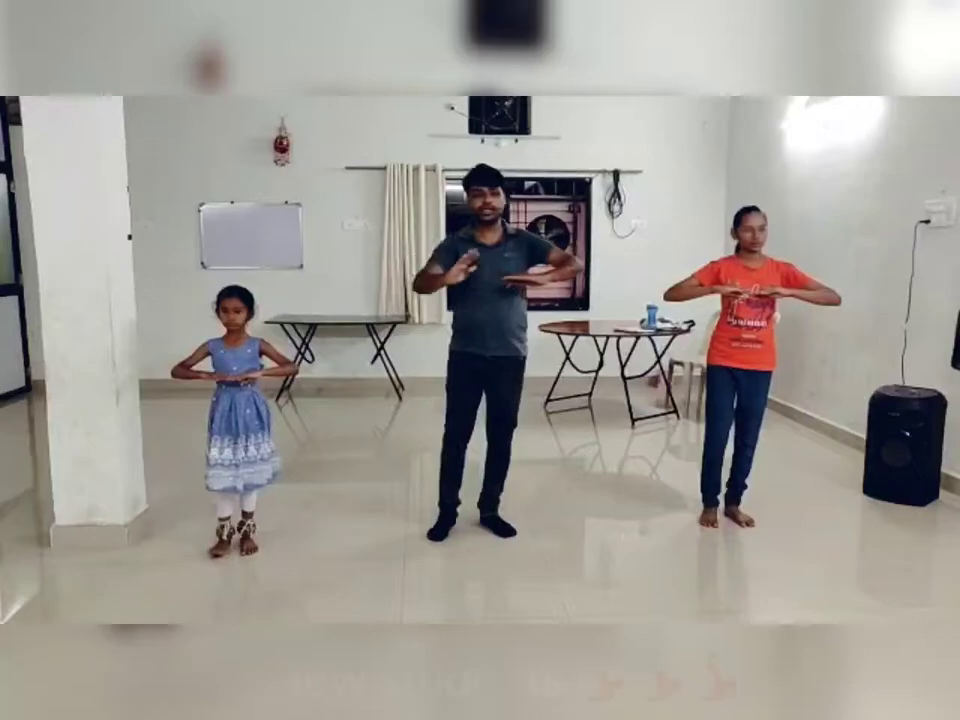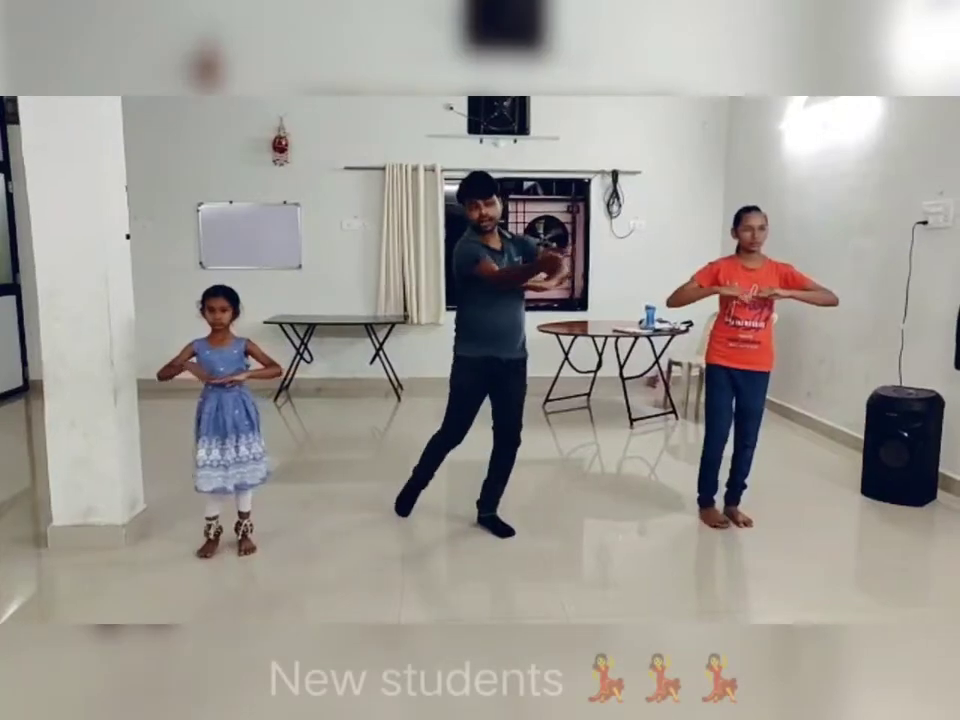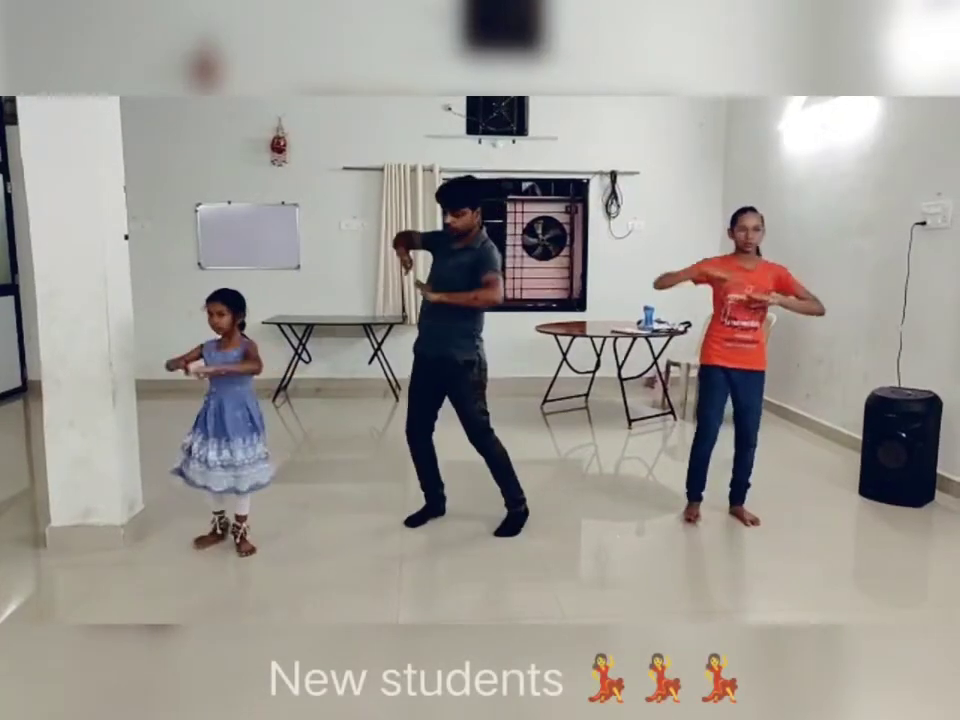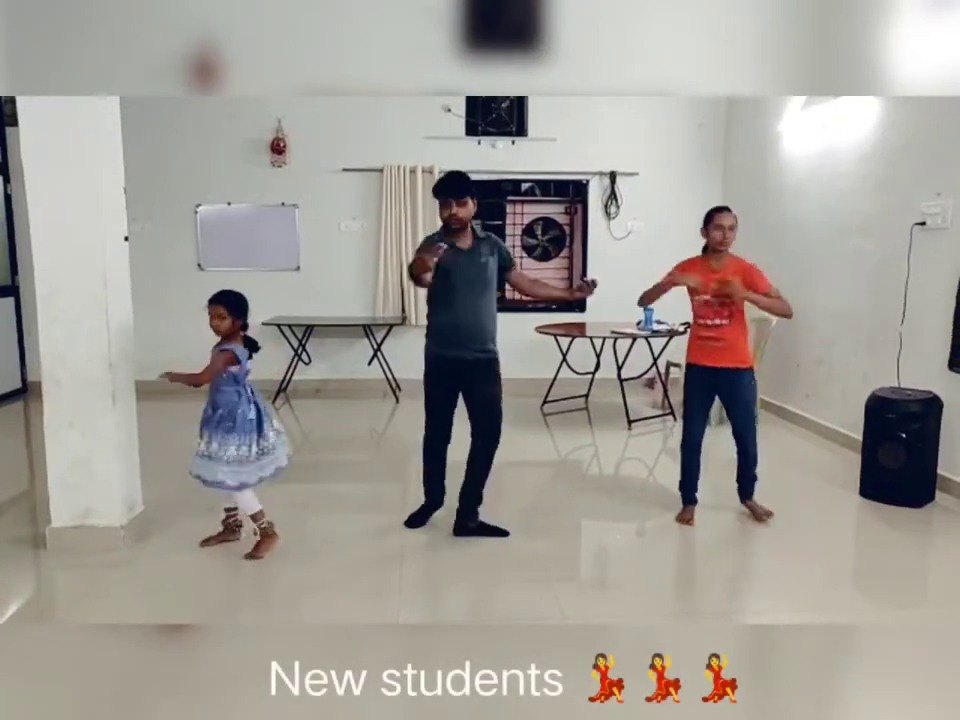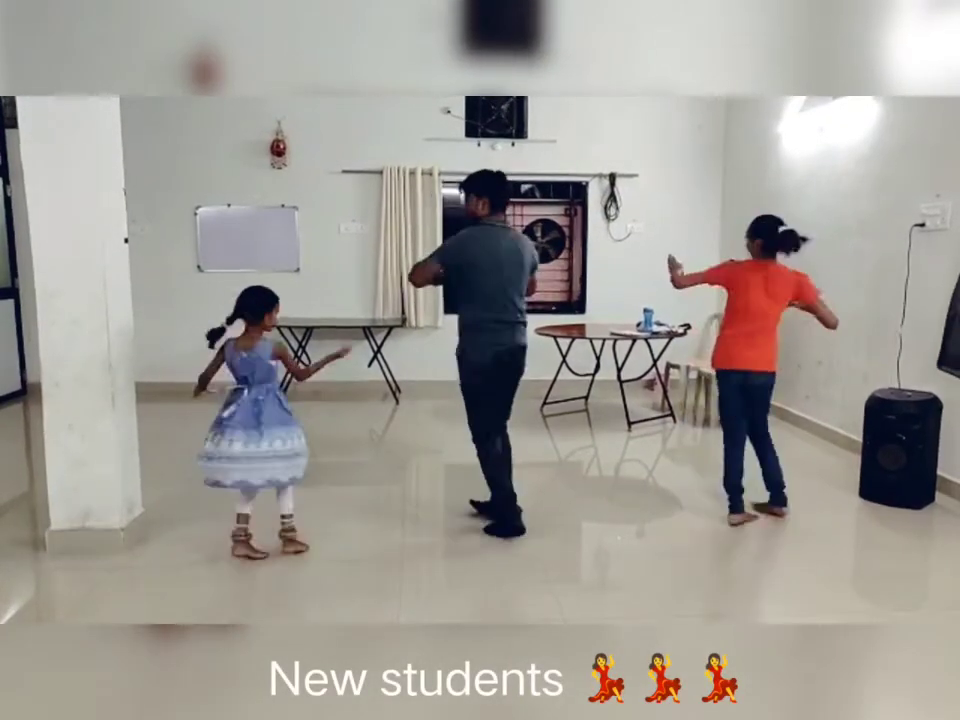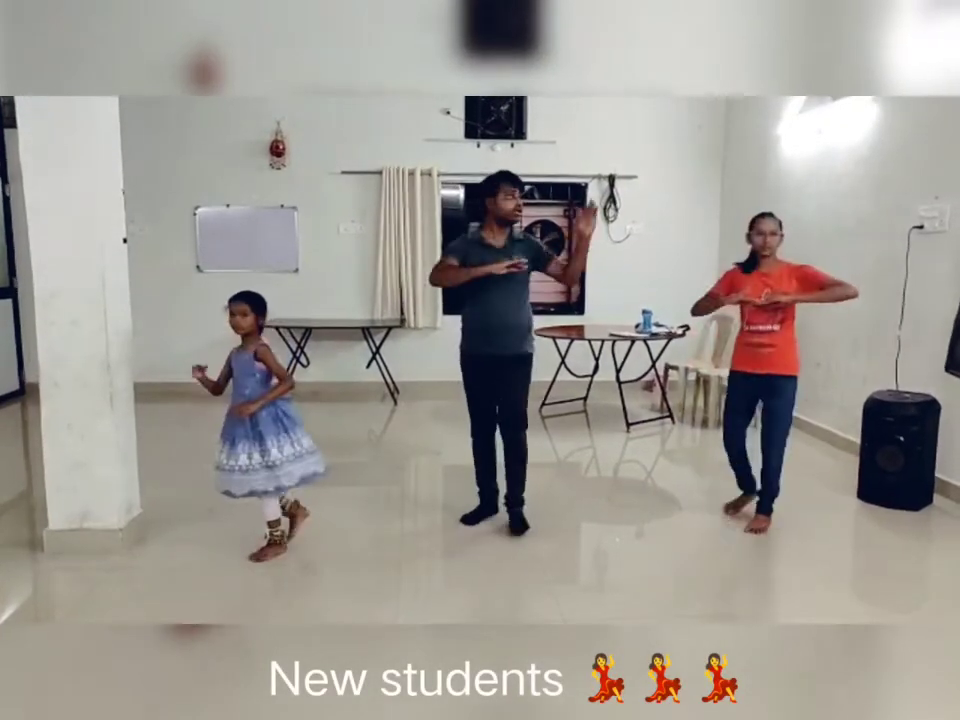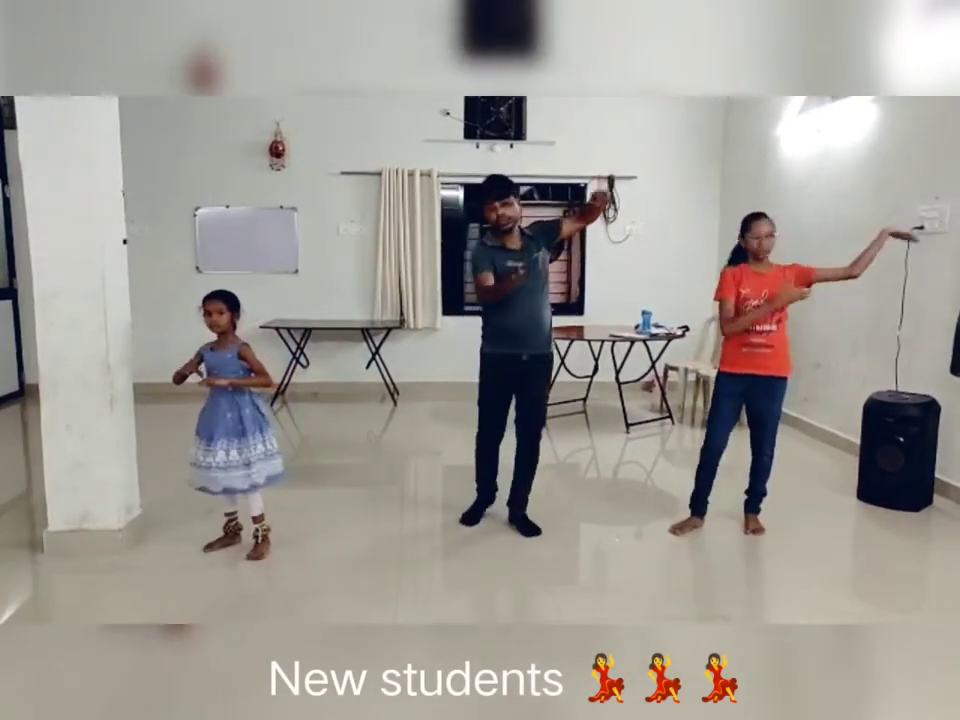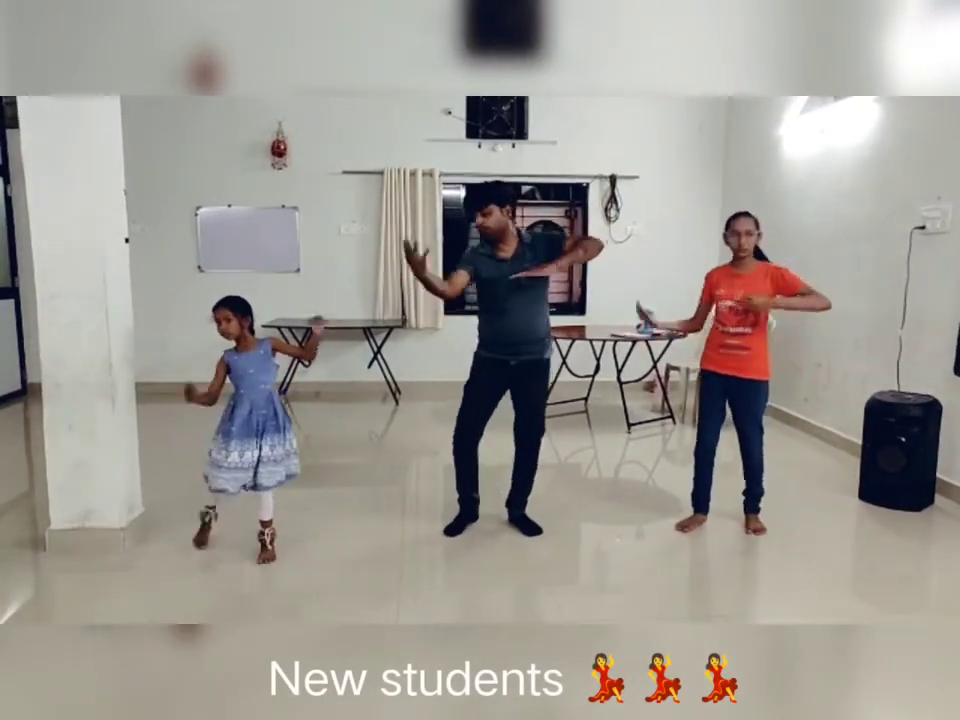
dt=0.4s
person 1, frame 1
left shoulder: (524, 241)
right shoulder: (455, 245)
left elbow: (574, 263)
right elbow: (420, 283)
left wrist: (542, 277)
right wrist: (447, 278)
left hip: (509, 356)
right hip: (465, 354)
left knee: (501, 435)
right knee: (456, 433)
left ankle: (490, 510)
right ankle: (447, 510)
person 1, frame 2
left shoulder: (518, 243)
right shoulder: (467, 249)
left elbow: (557, 265)
right elbow: (500, 278)
left wrist: (550, 281)
right wrist: (537, 266)
left hip: (513, 360)
right hip: (472, 358)
left knee: (508, 437)
right knee: (452, 431)
left ankle: (488, 510)
right ankle: (415, 484)
person 1, frame 3
left shoulder: (485, 252)
right shoulder: (441, 240)
left elbow: (492, 296)
right elbow: (404, 237)
left wrist: (439, 295)
right wrist: (404, 251)
left hip: (462, 361)
right hip: (427, 355)
left knee: (480, 434)
right knee: (417, 431)
left ankle: (516, 505)
right ankle: (434, 501)
person 1, frame 4
left shoulder: (492, 245)
right shoulder: (433, 246)
left elbow: (522, 283)
right elbow: (420, 278)
left wrist: (568, 294)
right wrist: (423, 265)
left hip: (483, 358)
right hip: (442, 358)
left knee: (488, 435)
right knee: (437, 434)
left ankle: (468, 515)
right ankle: (432, 500)
person 1, frame 5
left shoulder: (463, 242)
right shoulder: (523, 245)
left elbow: (417, 277)
left wrist: (448, 275)
left hip: (478, 352)
right hip: (514, 350)
left knee: (484, 433)
right knee: (496, 427)
left ankle: (508, 515)
right ankle: (504, 509)
person 1, frame 6
left shoulder: (527, 245)
right shoulder: (464, 245)
left elbow: (570, 276)
right elbow: (438, 277)
left wrist: (582, 239)
right wrist: (487, 269)
left hip: (516, 354)
right hip: (477, 353)
left knee: (514, 429)
right knee: (481, 430)
left ankle: (515, 505)
right ankle: (487, 500)
person 1, frame 7
left shoulder: (541, 236)
right shoulder: (483, 251)
left elbow: (584, 218)
right elbow: (486, 294)
left wrist: (598, 202)
right wrist: (507, 284)
left hip: (539, 355)
right hip: (497, 356)
left knee: (530, 434)
right knee: (489, 431)
left ankle: (518, 509)
right ankle: (484, 495)
person 1, frame 8
left shoulder: (542, 244)
right shoulder: (476, 257)
left elbow: (593, 245)
right elbow: (448, 289)
left wrist: (554, 267)
right wrist: (421, 273)
left hip: (534, 361)
right hip: (490, 360)
left knee: (529, 439)
right knee: (465, 435)
left ankle: (517, 508)
right ankle: (467, 507)
person 2, frame 1
left shoulder: (781, 270)
right shoulder: (721, 267)
left elbow: (834, 298)
right elbow: (671, 294)
left wrist: (788, 291)
right wrist: (715, 288)
left hip: (759, 367)
right hip: (722, 364)
left knee: (747, 439)
right knee: (716, 436)
left ankle: (734, 502)
right ankle: (710, 503)
person 2, frame 2
left shoulder: (780, 271)
right shoulder: (719, 268)
left elbow: (831, 299)
right elbow: (673, 300)
left wrist: (786, 293)
right wrist: (715, 291)
left hip: (757, 368)
right hip: (721, 364)
left knee: (747, 440)
right knee: (716, 436)
left ankle: (732, 503)
right ankle: (706, 503)
person 2, frame 3
left shoulder: (776, 273)
right shoulder: (712, 266)
left elbow: (818, 308)
right elbow: (660, 284)
left wrist: (778, 300)
right wrist: (698, 271)
left hip: (752, 367)
right hip: (716, 363)
left knee: (747, 438)
right knee: (706, 433)
left ankle: (737, 502)
right ankle: (693, 499)
person 2, frame 4
left shoulder: (746, 270)
right shoulder: (688, 268)
left elbow: (786, 310)
right elbow: (644, 302)
left wrist: (744, 294)
right wrist: (672, 282)
left hip: (737, 366)
right hip: (698, 365)
left knee: (746, 433)
right knee: (692, 435)
left ankle: (747, 494)
right ankle: (688, 501)
person 2, frame 5
left shoulder: (733, 270)
right shoulder: (795, 280)
left elbow: (679, 282)
right elbow: (831, 323)
left wrist: (674, 267)
right wrist: (804, 302)
left hip: (727, 364)
right hip: (763, 369)
left knee: (734, 435)
right knee: (759, 434)
left ankle: (736, 507)
right ankle: (777, 500)
person 2, frame 6
left shoulder: (798, 273)
right shoulder: (736, 276)
left elbow: (849, 291)
right elbow: (697, 310)
left wrist: (793, 297)
right wrist: (726, 299)
left hip: (781, 373)
right hip: (742, 370)
left knee: (773, 442)
right knee: (732, 437)
left ankle: (765, 509)
right ankle: (747, 490)
person 2, frame 7
left shoulder: (792, 274)
right shoulder: (731, 275)
left elbow: (852, 272)
right elbow: (727, 327)
left wrist: (884, 236)
right wrist: (772, 304)
left hip: (772, 375)
right hip: (732, 373)
left knee: (763, 447)
right knee: (714, 444)
left ankle: (752, 510)
right ankle: (697, 512)
person 2, frame 8
left shoulder: (774, 274)
right shoulder: (715, 277)
left elbow: (823, 302)
right elbow: (695, 324)
left wrist: (774, 302)
right wrist: (659, 324)
left hip: (752, 375)
right hip: (714, 372)
left knee: (751, 445)
right knee: (705, 443)
left ankle: (752, 510)
right ankle: (700, 510)
person 3, frame 1
left shoulder: (257, 345)
right shoulder: (212, 347)
left elbow: (292, 367)
right elbow: (176, 371)
left wrist: (260, 373)
right wrist: (206, 375)
left hip: (250, 412)
right hip: (224, 413)
left knee: (250, 472)
right knee: (223, 472)
left ankle: (246, 531)
right ankle: (224, 533)
person 3, frame 2
left shoulder: (243, 345)
right shoulder: (197, 347)
left elbow: (276, 369)
right elbow: (162, 374)
left wrist: (245, 374)
right wrist: (188, 368)
left hip: (239, 412)
right hip: (211, 414)
left knee: (243, 473)
right knee: (212, 473)
left ankle: (244, 531)
right ankle: (211, 533)
person 3, frame 3
left shoulder: (248, 346)
right shoulder: (207, 348)
left elbow: (256, 367)
right elbow: (173, 364)
left wrist: (217, 368)
right wrist: (182, 364)
left hip: (241, 416)
right hip: (214, 416)
left knee: (243, 475)
right knee: (212, 473)
left ankle: (240, 533)
right ankle: (218, 527)
person 3, frame 4
left shoulder: (228, 353)
right shoulder: (228, 343)
left elbow: (201, 379)
left wrist: (175, 376)
left hip: (236, 417)
right hip: (229, 414)
left knee: (236, 480)
right knee: (225, 476)
left ankle: (266, 532)
right ankle: (232, 526)
person 3, frame 5
left shoulder: (227, 347)
right shoulder: (273, 347)
left elbow: (205, 377)
right elbow: (301, 374)
left wrist: (200, 387)
right wrist: (332, 357)
left hip: (238, 413)
right hip: (268, 416)
left knee: (251, 481)
right knee: (281, 477)
left ankle: (241, 538)
right ankle: (288, 537)
person 3, frame 6
left shoulder: (260, 351)
right shoulder: (235, 354)
left elbow: (287, 382)
right elbow: (218, 389)
left wrist: (256, 404)
right wrist: (202, 378)
left hip: (265, 423)
right hip: (246, 424)
left knee: (266, 481)
right knee: (263, 480)
left ankle: (277, 540)
right ankle: (292, 507)
person 3, frame 7
left shoulder: (241, 349)
right shoulder: (206, 351)
left elbow: (267, 380)
right elbow: (176, 380)
left wrist: (228, 381)
right wrist: (186, 370)
left hip: (241, 416)
right hip: (217, 417)
left knee: (246, 481)
right knee: (222, 477)
left ankle: (262, 536)
right ankle: (232, 531)
person 3, frame 8
left shoulder: (269, 345)
right shoulder: (227, 358)
left elbow: (306, 355)
right elbow: (211, 398)
left wrist: (315, 335)
right wrist: (193, 395)
left hip: (268, 418)
right hip: (238, 421)
left knee: (264, 481)
right knee: (224, 476)
left ankle: (267, 539)
right ankle: (207, 517)
